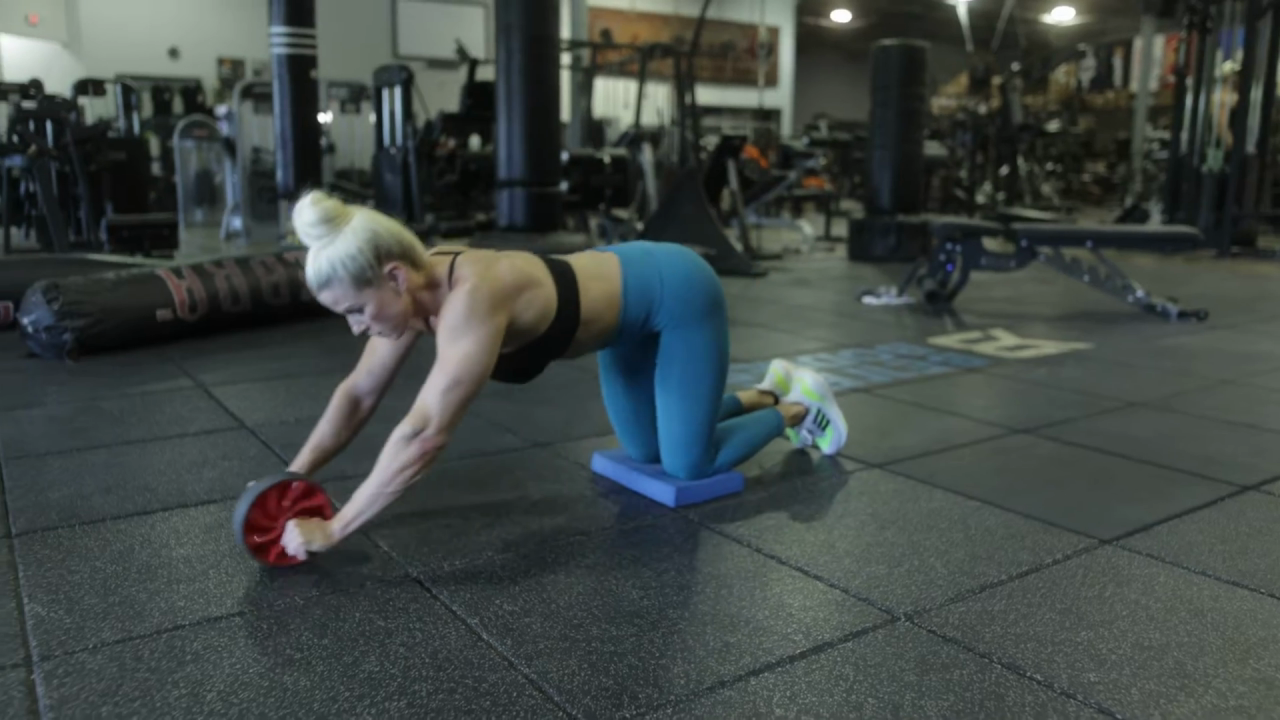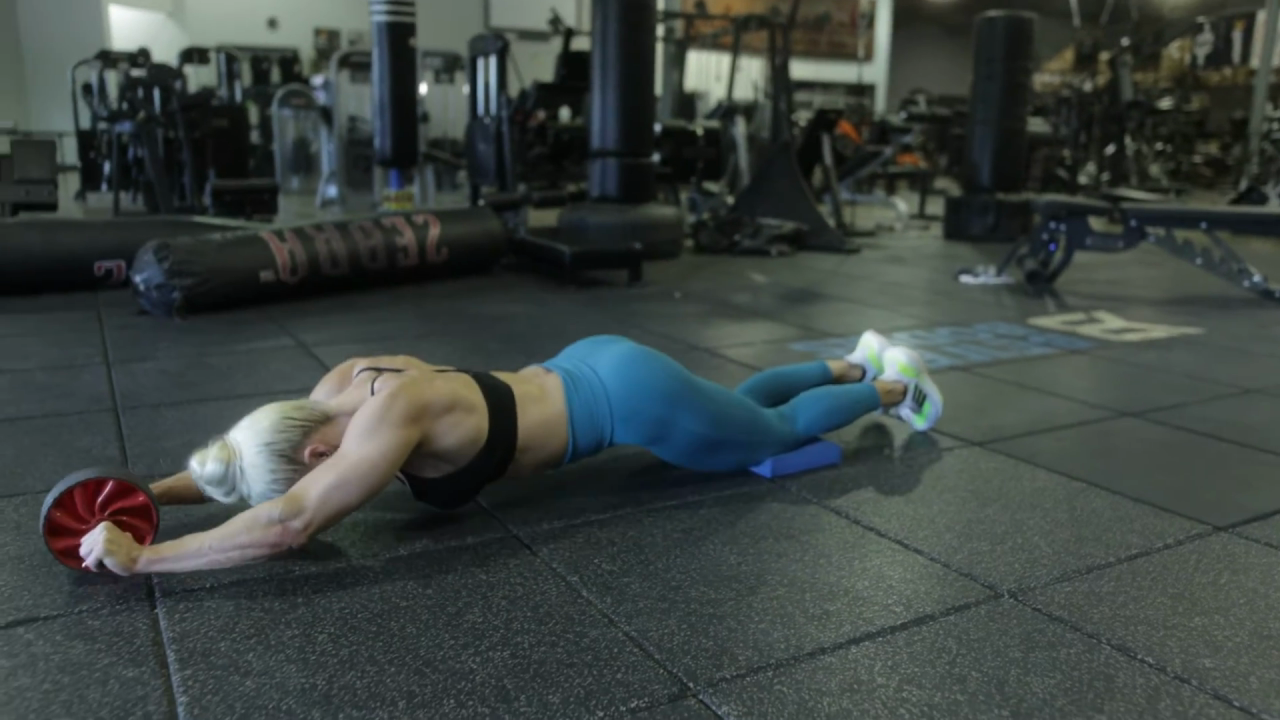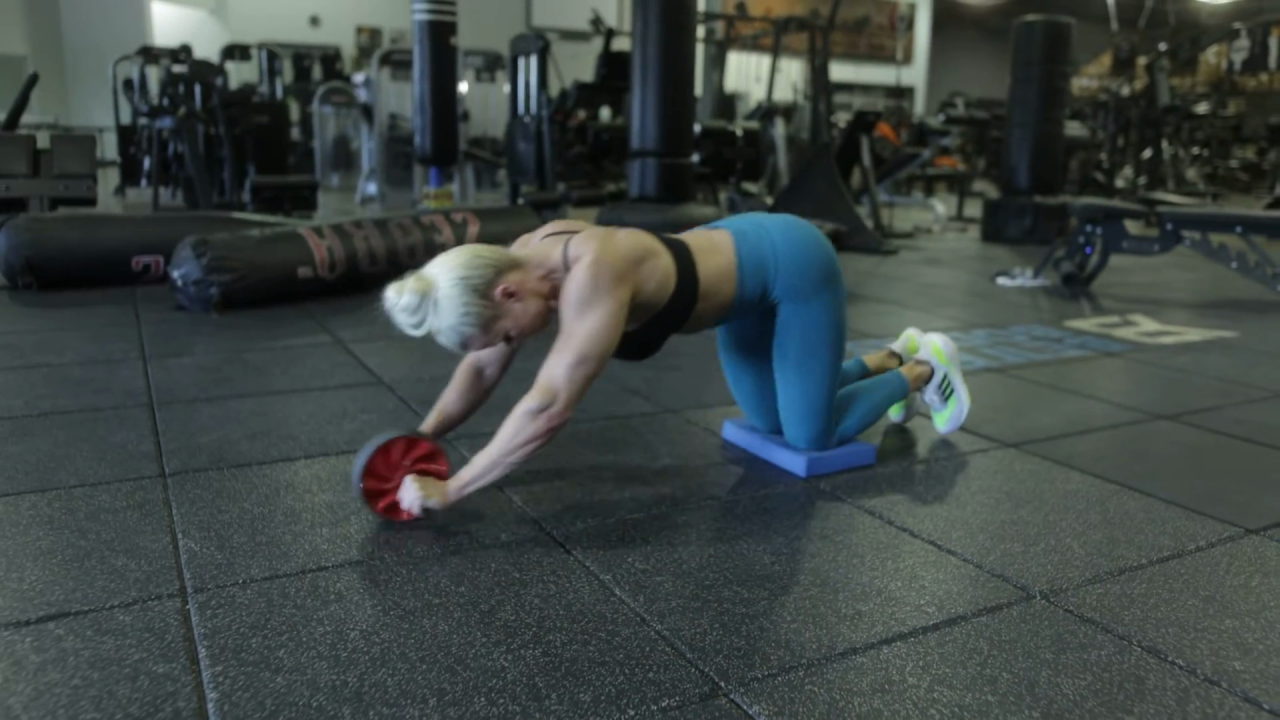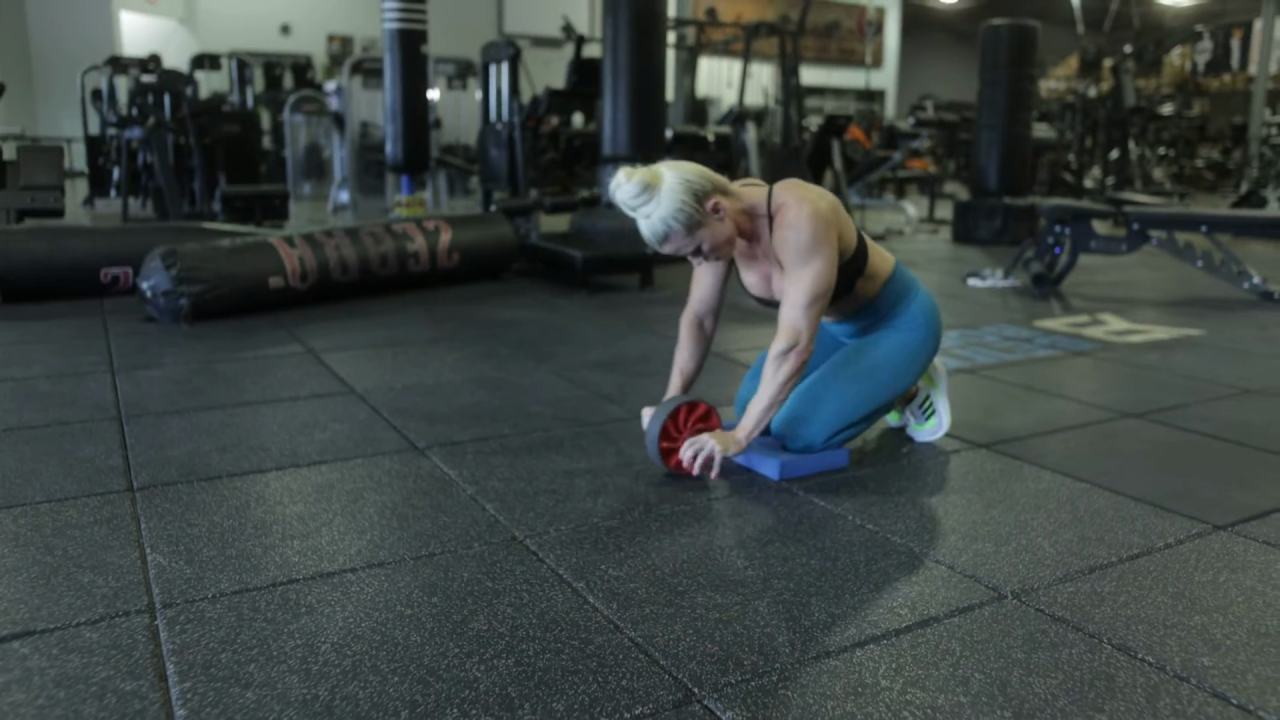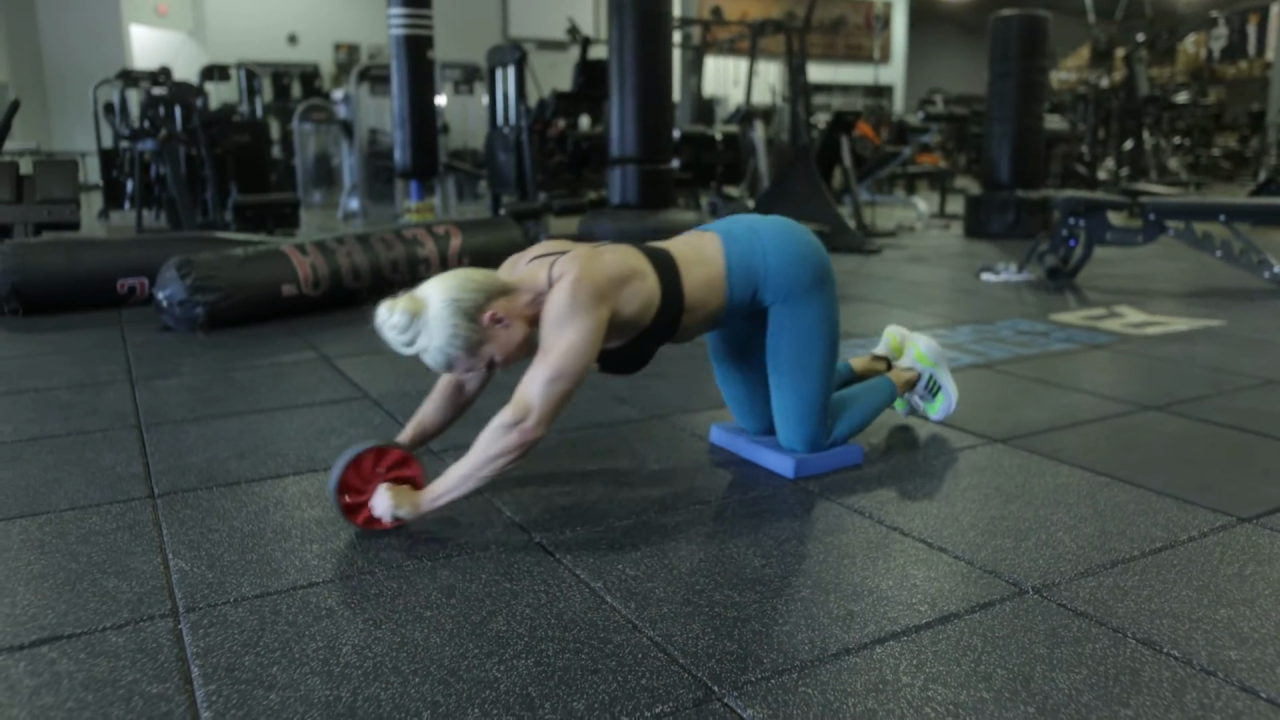
dt=1s
person 1, frame 1
left shoulder: (473, 297)
right shoulder: (417, 285)
left elbow: (424, 435)
right elbow: (358, 393)
left wrist: (332, 529)
right wrist: (296, 475)
left hip: (677, 292)
right hip: (626, 288)
left knee: (691, 464)
right knee: (649, 453)
left ankle: (796, 407)
right ankle: (764, 392)
person 1, frame 2
left shoulder: (390, 417)
right shoulder: (344, 386)
left elbow: (286, 524)
right elbow: (255, 463)
left wrist: (140, 555)
right wrist: (147, 489)
left hip: (628, 397)
right hip: (589, 371)
left knee: (779, 430)
right knee: (740, 404)
left ankle: (892, 383)
right ankle: (856, 361)
person 1, frame 3
left shoulder: (591, 274)
right shoulder: (520, 262)
left elbow: (546, 410)
right elbow: (479, 369)
left wrist: (449, 491)
right wrist: (421, 439)
left hip: (795, 267)
right hip: (745, 269)
left knee: (809, 437)
right knee: (769, 425)
left ankle: (922, 372)
right ankle: (891, 359)
person 1, frame 4
left shoulder: (799, 218)
right shoulder: (721, 215)
left elbow: (794, 345)
right elbow: (698, 318)
left wrist: (738, 437)
right wrist: (671, 401)
left hip: (900, 322)
left knee: (797, 434)
right knee: (754, 410)
left ankle: (907, 390)
right ankle: (880, 381)
person 1, frame 5
left shoulder: (574, 297)
right shoulder: (516, 280)
left elbow: (524, 426)
right elbow: (459, 384)
left wrist: (421, 499)
right wrist: (400, 447)
left hip: (782, 266)
right hip: (732, 256)
left knee: (806, 437)
right knee: (760, 422)
left ankle: (909, 374)
right ankle: (880, 358)
